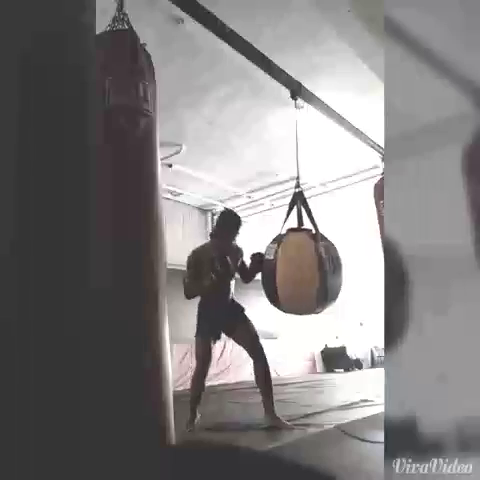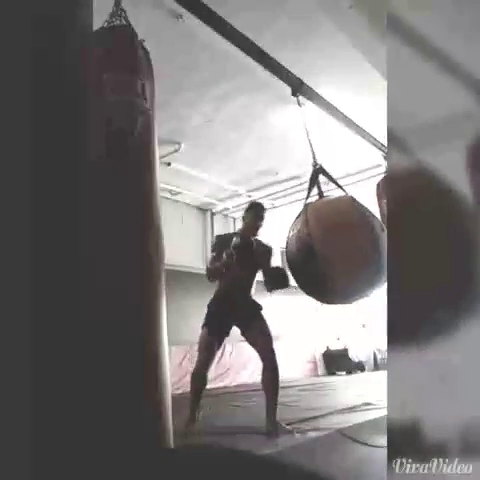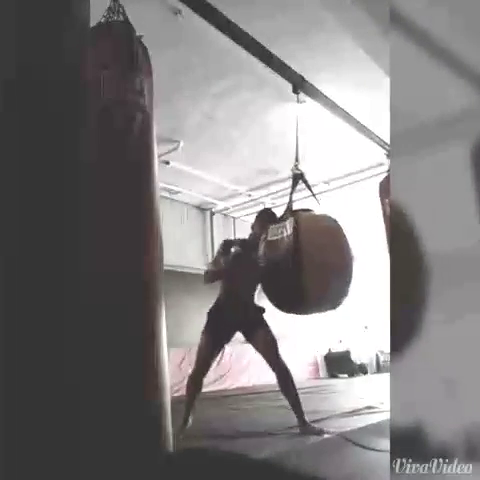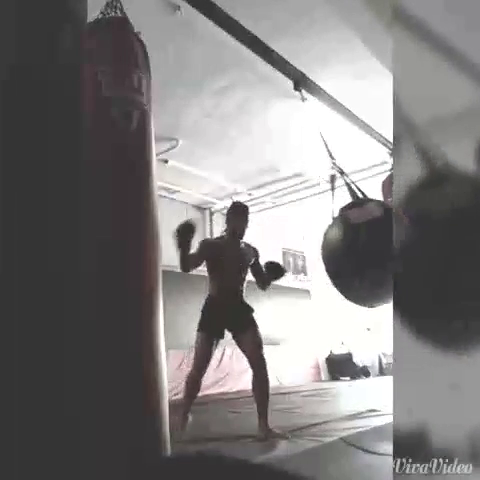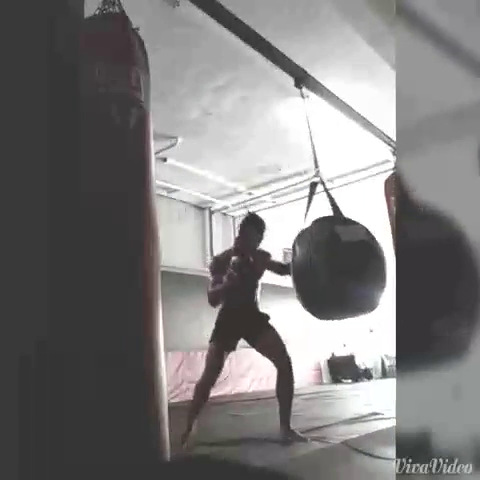
dt=1s
person 1, frame 1
left shoulder: (235, 252)
right shoulder: (198, 255)
left elbow: (246, 278)
right elbow: (188, 292)
left wrist: (257, 267)
right wrist: (210, 281)
left hip: (230, 307)
right hip: (208, 310)
left knee: (259, 353)
right knee: (202, 367)
left ankle: (270, 414)
right ankle: (193, 415)
person 1, frame 2
left shoulder: (264, 250)
right shoulder: (223, 241)
right elbow: (211, 275)
right wrist: (229, 257)
left hip: (246, 304)
right hip: (221, 303)
left knee: (270, 358)
right knee: (203, 363)
left ankle: (271, 419)
right ankle: (192, 416)
person 1, frame 3
right shoulder: (230, 247)
right elbow: (208, 277)
right wrist: (227, 262)
left hip: (249, 311)
right hip: (222, 310)
left knee: (278, 364)
right knee: (199, 369)
left ankle: (302, 421)
right ankle: (185, 419)
person 1, frame 4
left shoulder: (251, 251)
right shoulder: (210, 245)
left elbow: (262, 284)
right elbow: (186, 267)
left wrist: (270, 275)
right wrist: (184, 247)
left hip: (239, 307)
right hip: (214, 306)
left knee: (259, 363)
right knee: (199, 367)
left ankle: (263, 425)
right ankle: (183, 417)
person 1, frame 5
left shoulder: (261, 257)
right shoulder: (222, 260)
left elbow: (284, 269)
right elbow: (213, 300)
right wrist: (229, 279)
left hip: (253, 316)
right hip: (228, 318)
left knee: (285, 363)
right knee: (210, 376)
left ankle: (285, 428)
right ankle: (188, 430)
